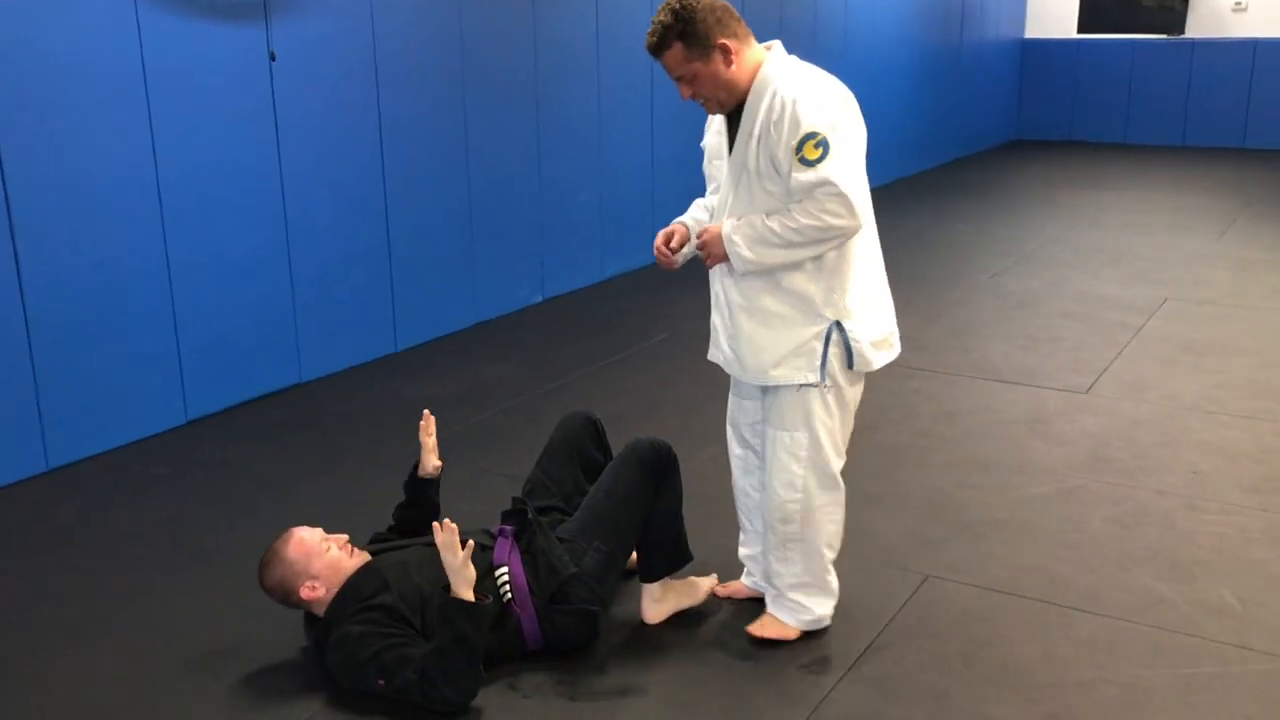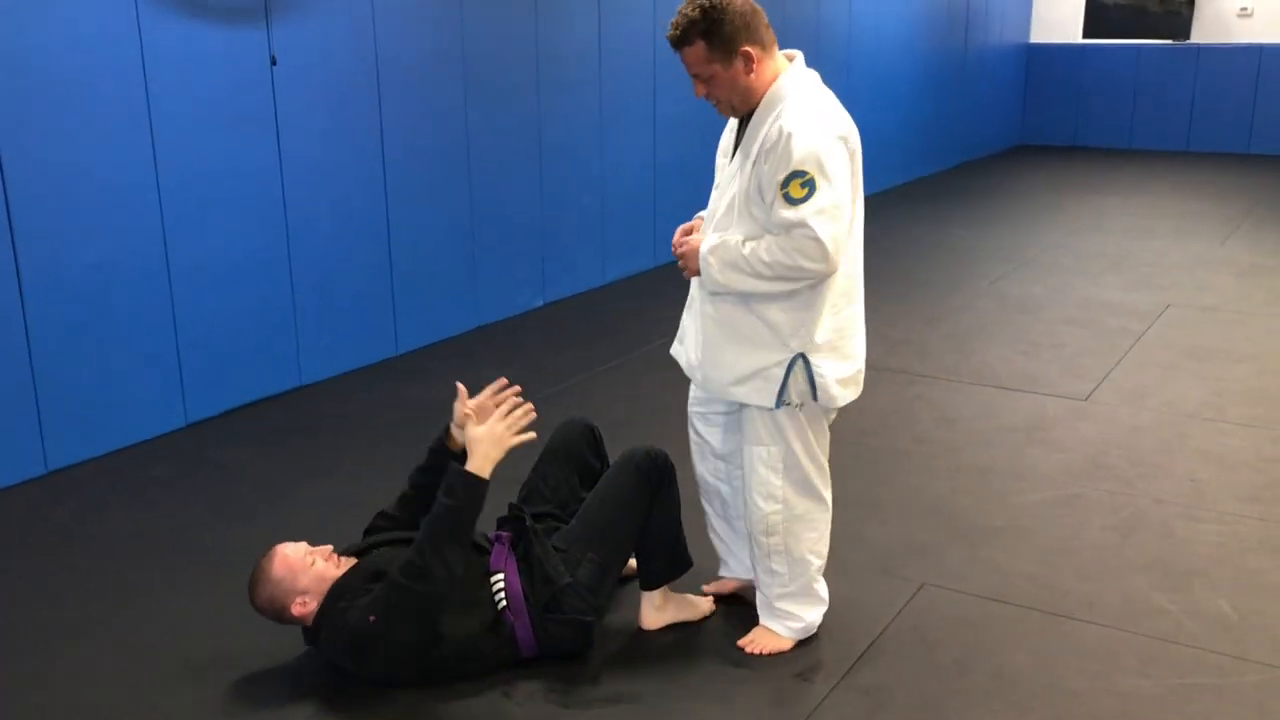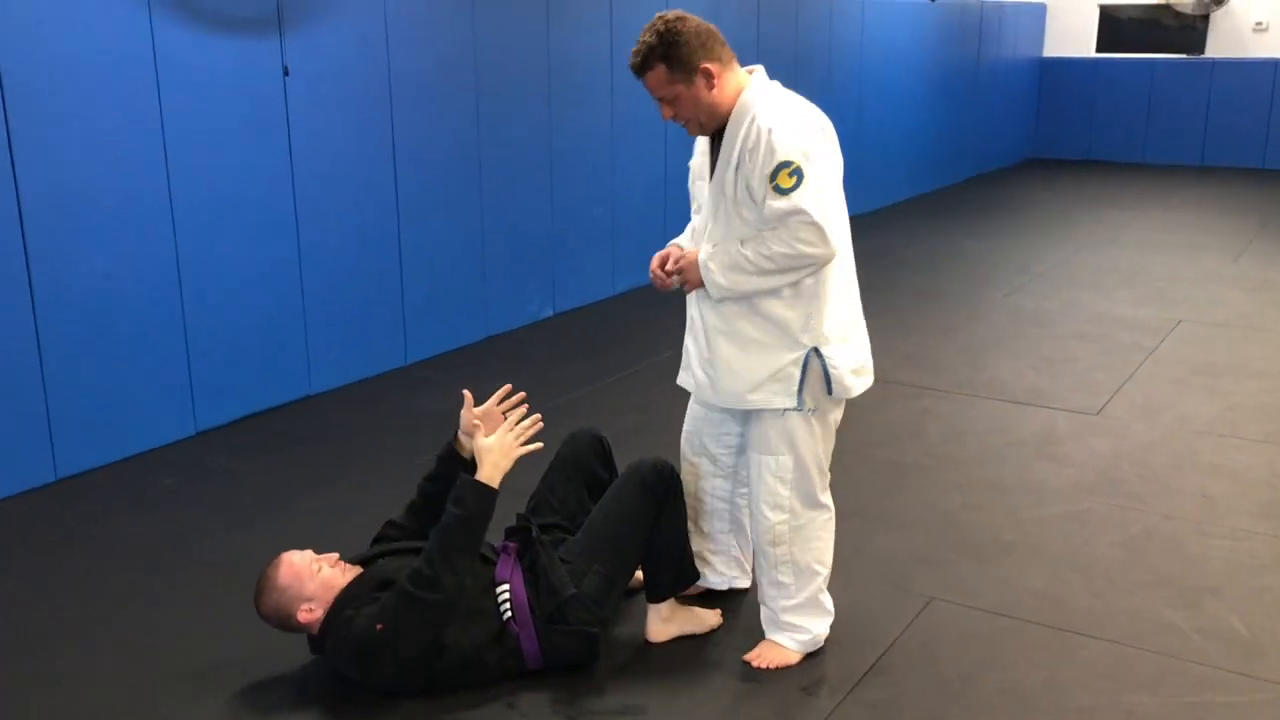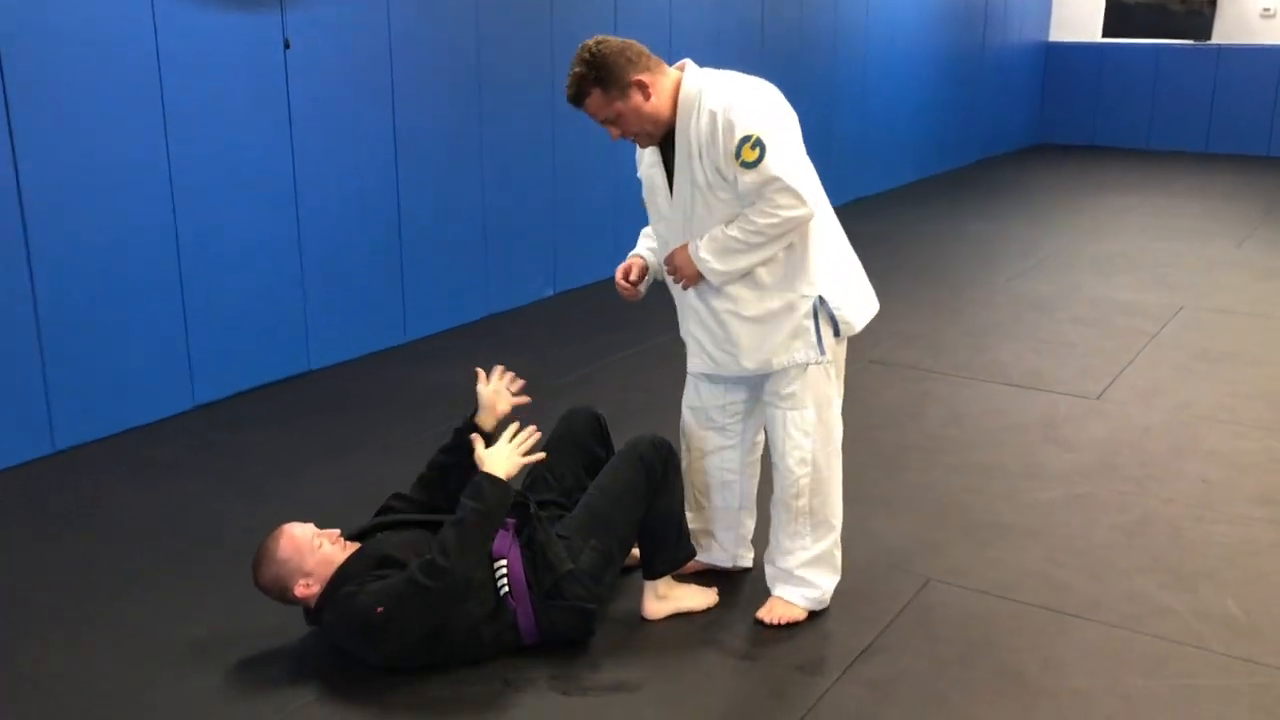
dt=0.5s
person 1, frame 1
left shoulder: (806, 101)
right shoulder: (730, 110)
left elbow: (837, 209)
left wrist: (734, 243)
right wrist: (690, 228)
left hip: (815, 328)
right hip: (760, 322)
left knee: (799, 473)
right knee: (753, 458)
left ankle: (801, 602)
right ankle: (768, 573)
person 1, frame 2
left shoulder: (807, 129)
right shoulder: (753, 107)
left elbow: (812, 251)
left wrist: (713, 257)
right wrist: (708, 225)
left hip: (786, 347)
right hip: (739, 335)
left knee: (780, 486)
right knee: (714, 445)
left ankle: (791, 611)
right ankle: (746, 567)
person 1, frame 3
left shoulder: (785, 128)
right shoulder: (713, 130)
left elbow: (810, 238)
left wrist: (710, 265)
right wrist: (684, 247)
left hip: (791, 350)
right hip: (725, 343)
left knee: (785, 497)
right knee: (706, 461)
left ankle: (796, 626)
right ankle: (721, 574)
person 1, frame 4
left shoulder: (737, 108)
right shoulder: (654, 137)
left elbow: (788, 202)
left wrist: (704, 257)
right wrist: (645, 257)
left hip: (793, 306)
right hip: (720, 316)
left knee: (802, 450)
right knee: (710, 436)
left ankle: (802, 582)
right ankle: (719, 551)
person 2, frame 1
left shoulder: (356, 573)
right shoulder: (358, 645)
left elbow: (411, 533)
left wrist: (427, 471)
right wrist: (463, 590)
left hip: (518, 544)
right hip: (555, 591)
left knee: (580, 427)
right knee: (650, 456)
left ankle: (622, 547)
right ankle: (658, 591)
person 2, frame 2
left shoulder: (352, 569)
right shoulder: (358, 633)
left elbow: (412, 514)
right elbow: (433, 567)
left wrist: (457, 439)
right wrist: (478, 463)
left hip: (514, 554)
right hip: (548, 604)
left knee: (578, 434)
right knee: (647, 467)
left ankle: (616, 555)
right ankle: (657, 601)
person 2, frame 3
left shoulder: (356, 580)
right shoulder: (365, 638)
left elbow: (417, 522)
right elbow: (439, 579)
left wrist: (465, 446)
right wrist: (487, 474)
left hip: (521, 565)
right hip: (553, 612)
left knee: (586, 444)
right knee: (653, 477)
left ankle: (625, 564)
right ankle: (664, 613)
person 2, frame 4
left shoulder: (356, 553)
right shoulder: (363, 615)
left elbow: (426, 497)
right elbow: (448, 573)
left wrist: (481, 423)
right wrist: (493, 477)
left hip: (520, 539)
right hip: (551, 588)
left knee: (583, 422)
right knee: (650, 454)
left ankle: (623, 541)
right ankle: (660, 588)
